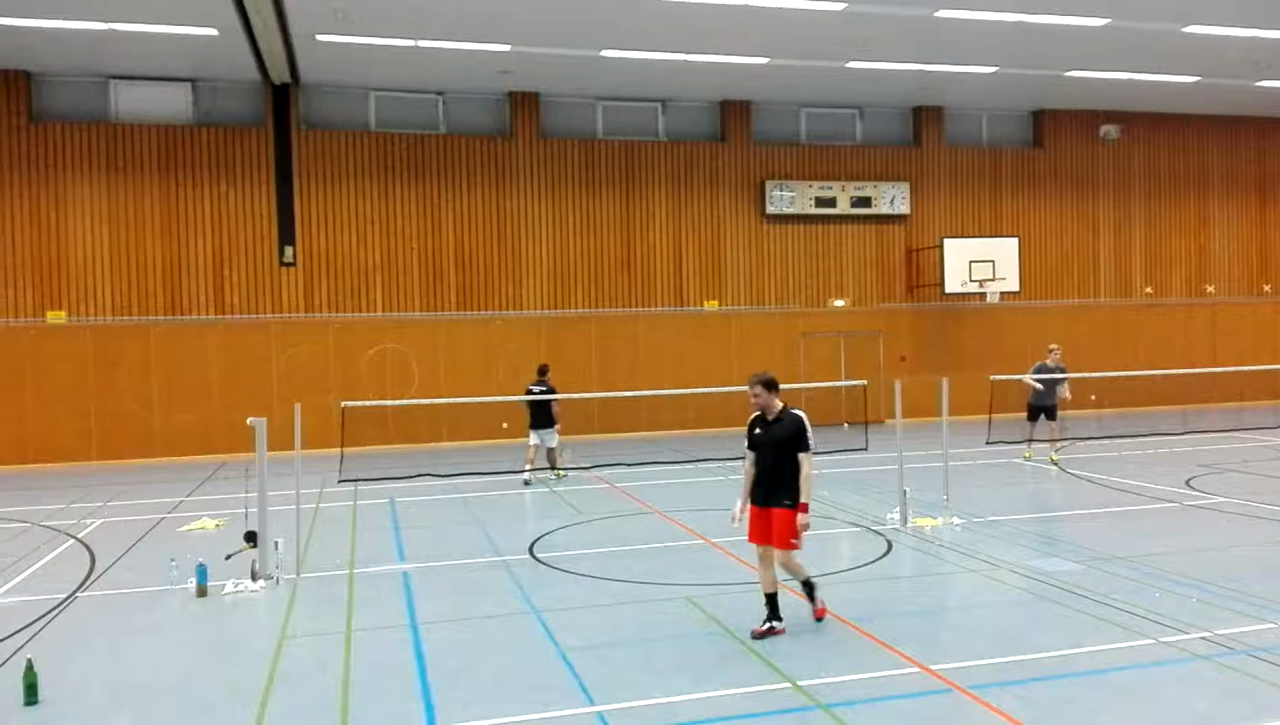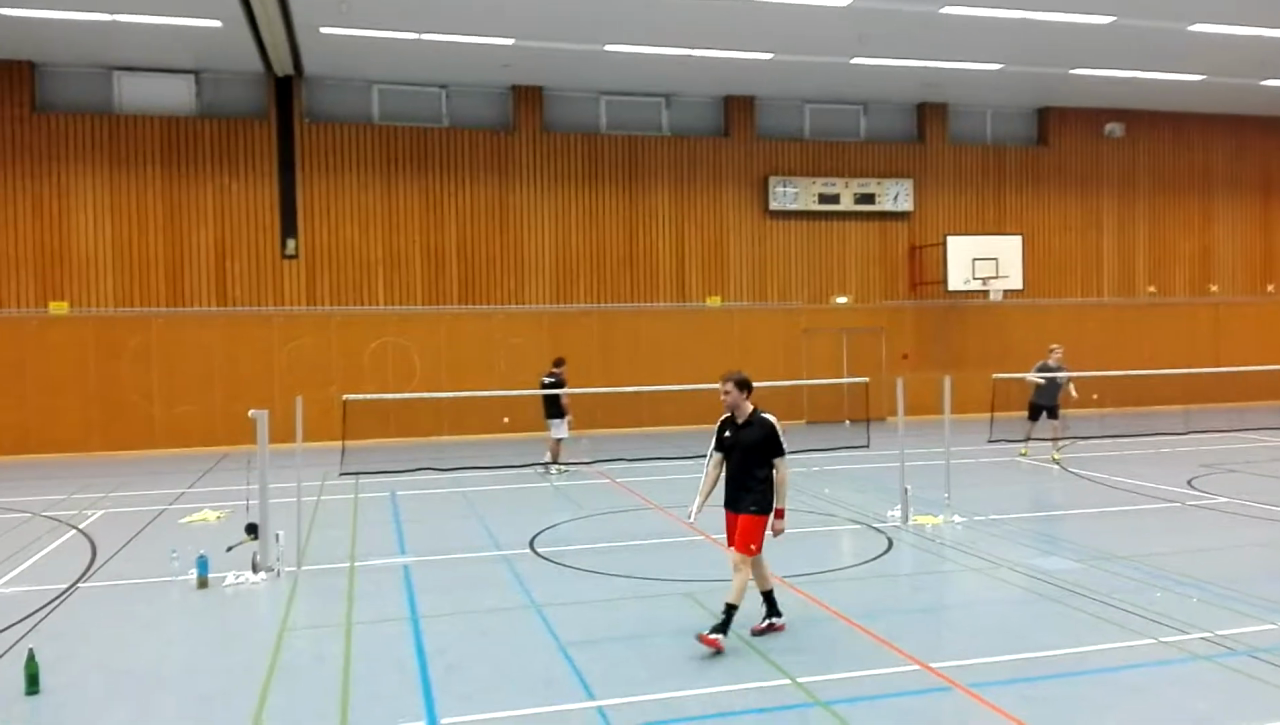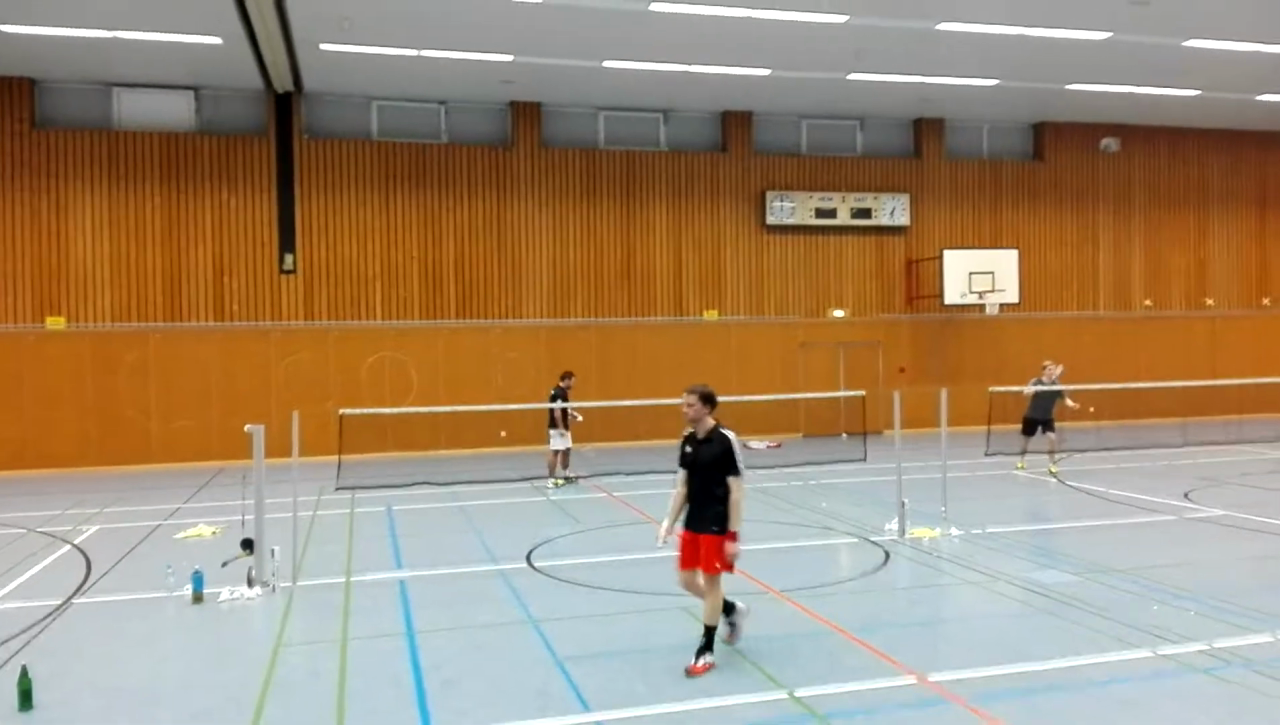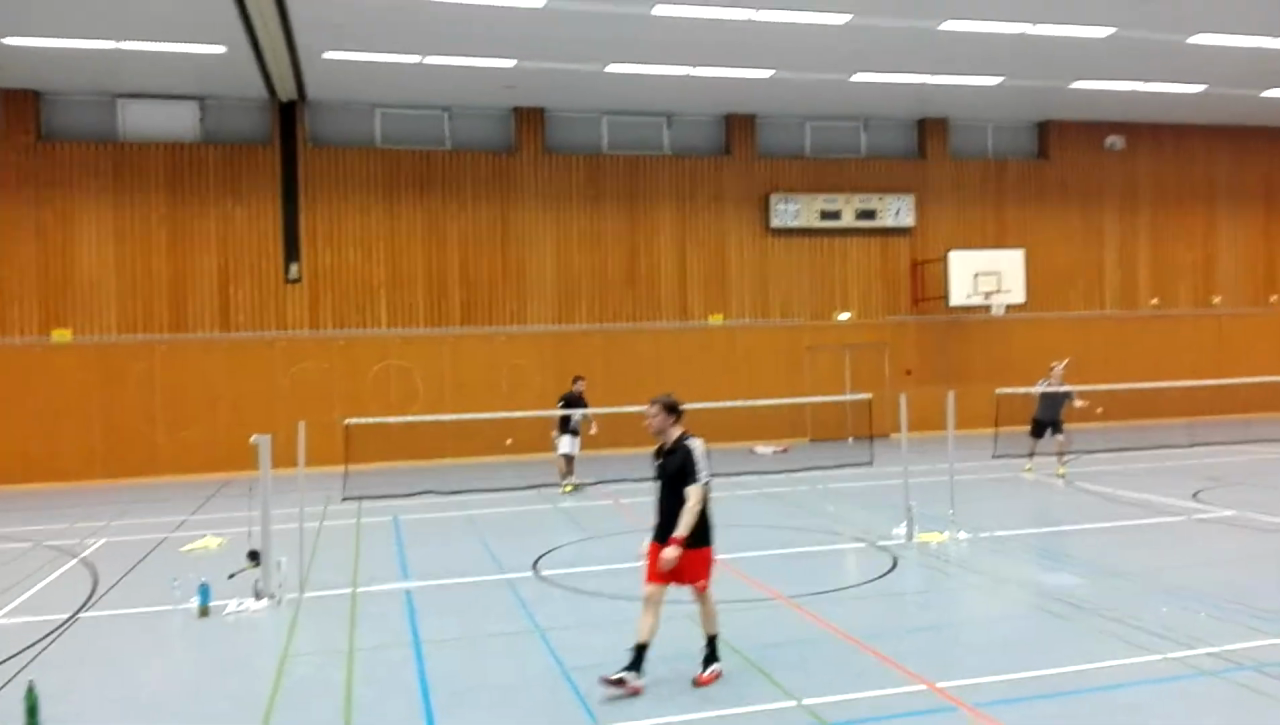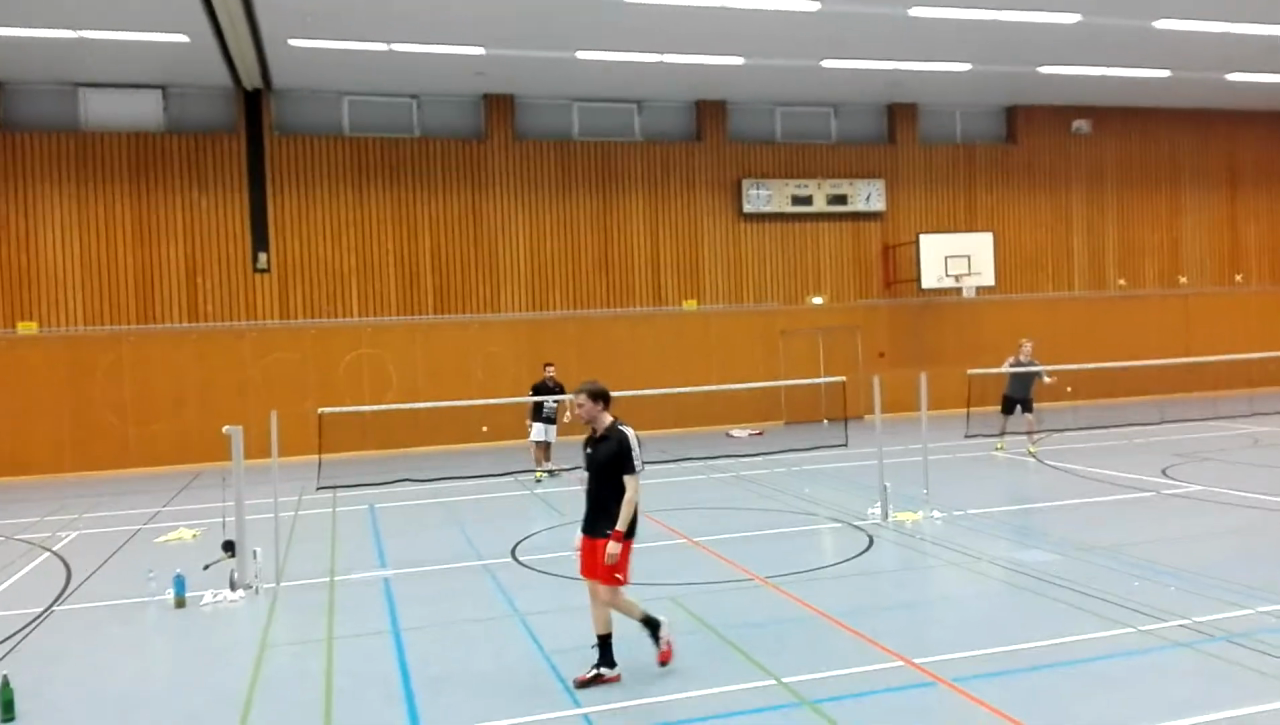
dt=0.3s
person 1, frame 1
left shoulder: (796, 420)
right shoulder: (755, 422)
left elbow: (806, 467)
left wrist: (804, 508)
right wrist: (743, 501)
left hip: (787, 501)
right hip: (760, 501)
left knee: (783, 558)
right knee: (763, 556)
left ankle: (811, 590)
right ankle: (773, 618)
person 1, frame 2
left shoulder: (767, 424)
right shoulder: (724, 424)
left elbow: (780, 471)
right elbow: (714, 466)
left wrist: (779, 512)
right wrist: (699, 501)
left hip: (756, 506)
right hip: (732, 504)
left knee: (740, 563)
right knee: (753, 559)
left ankle: (721, 630)
right ankle: (773, 614)
person 1, frame 3
left shoulder: (725, 440)
right shoulder: (688, 440)
left elbow: (736, 491)
left wrist: (733, 536)
right wrist: (669, 521)
left hip: (717, 526)
right hip: (692, 524)
left knee: (711, 584)
right knee: (687, 580)
left ankle: (706, 650)
right ankle: (732, 611)
person 1, frame 4
left shoulder: (693, 448)
right shoulder: (660, 451)
left elbow: (695, 501)
left wrist: (677, 543)
right wrist: (663, 538)
left hip: (692, 540)
right hip: (662, 538)
left knee: (701, 597)
right knee: (650, 598)
left ankle: (712, 661)
right ankle: (633, 672)
person 1, frame 5
left shoulder: (624, 437)
right shoulder: (590, 441)
left elbow: (632, 491)
left wrist: (618, 536)
right wrist: (582, 532)
left hip: (616, 531)
right hip: (591, 530)
left knee: (609, 596)
right knee: (595, 593)
left ankle: (656, 629)
right ankle: (606, 664)
